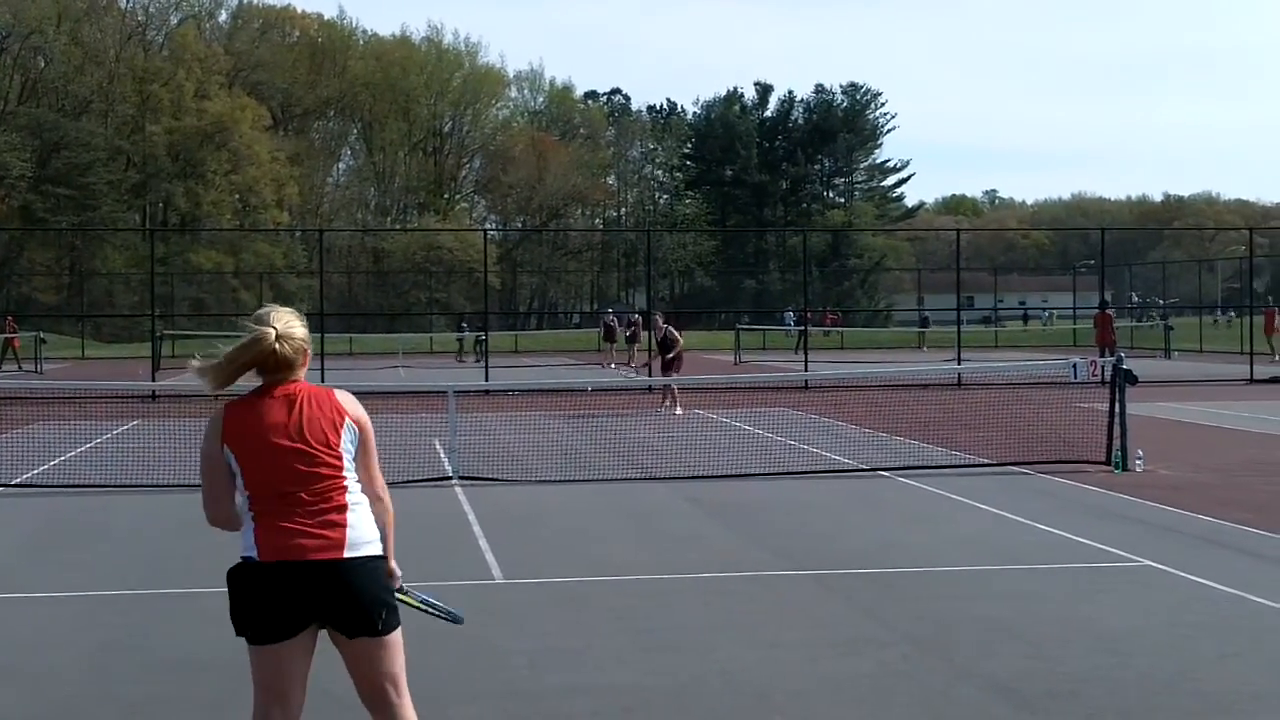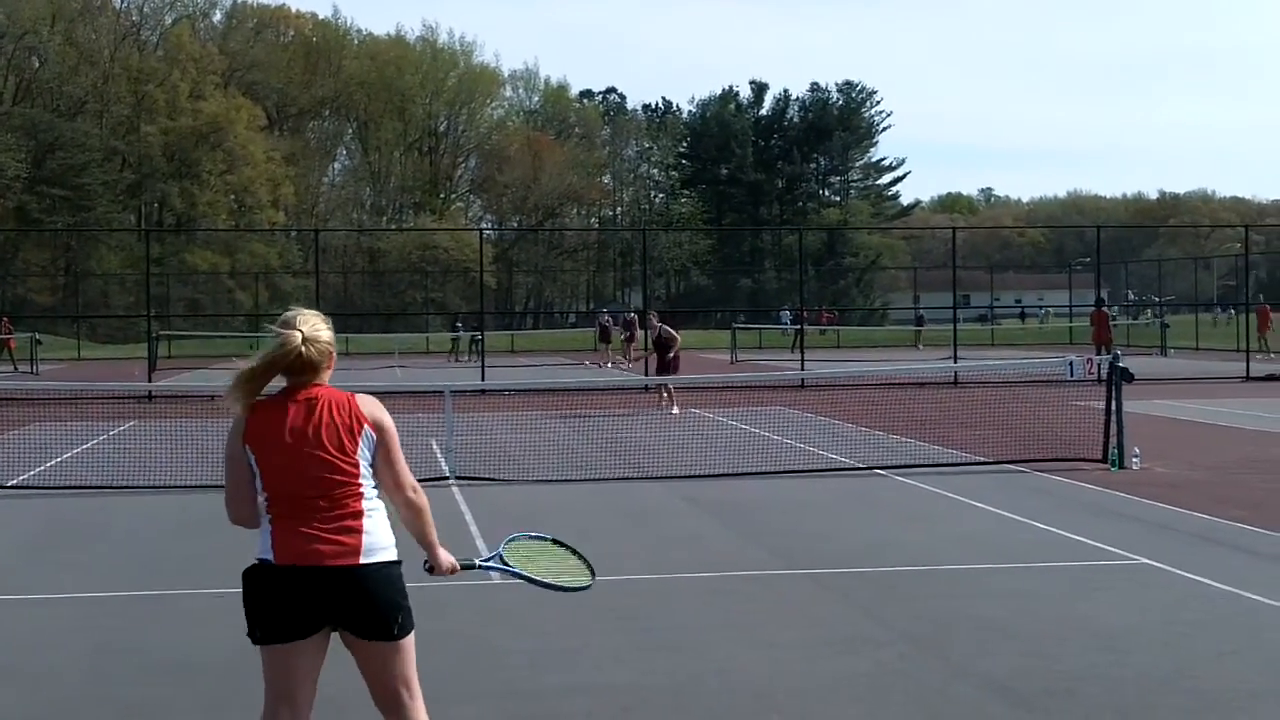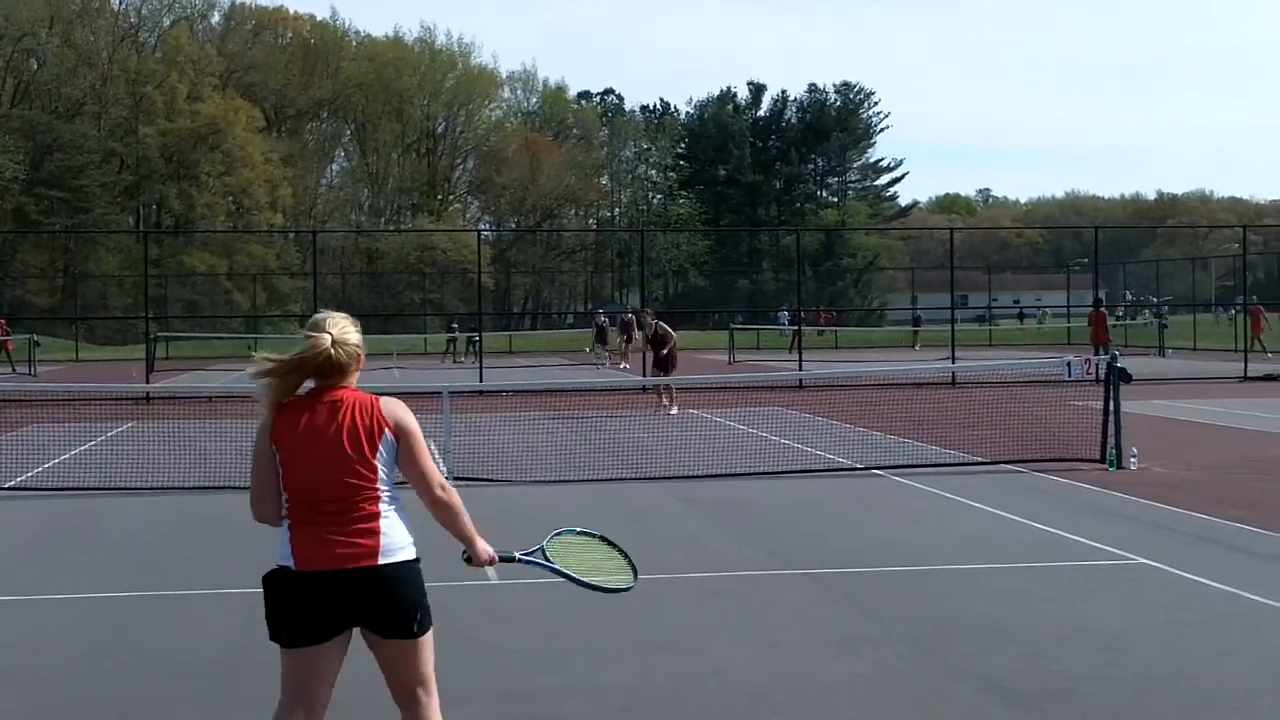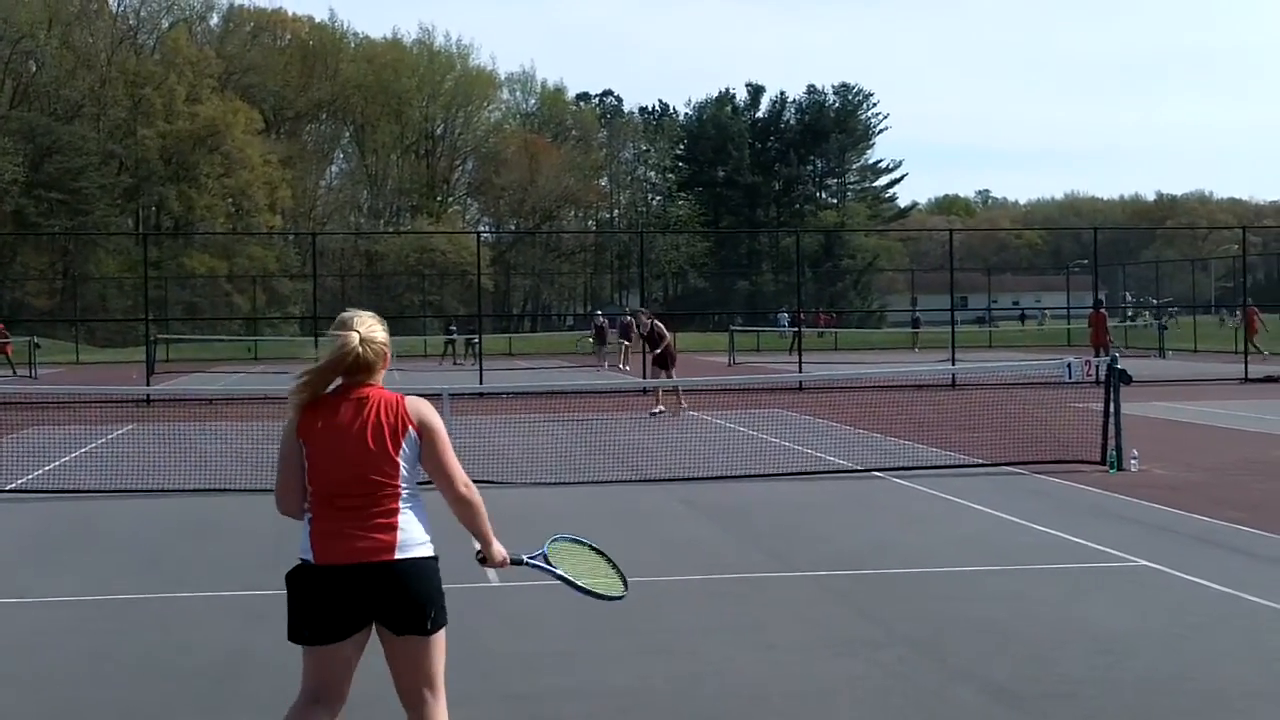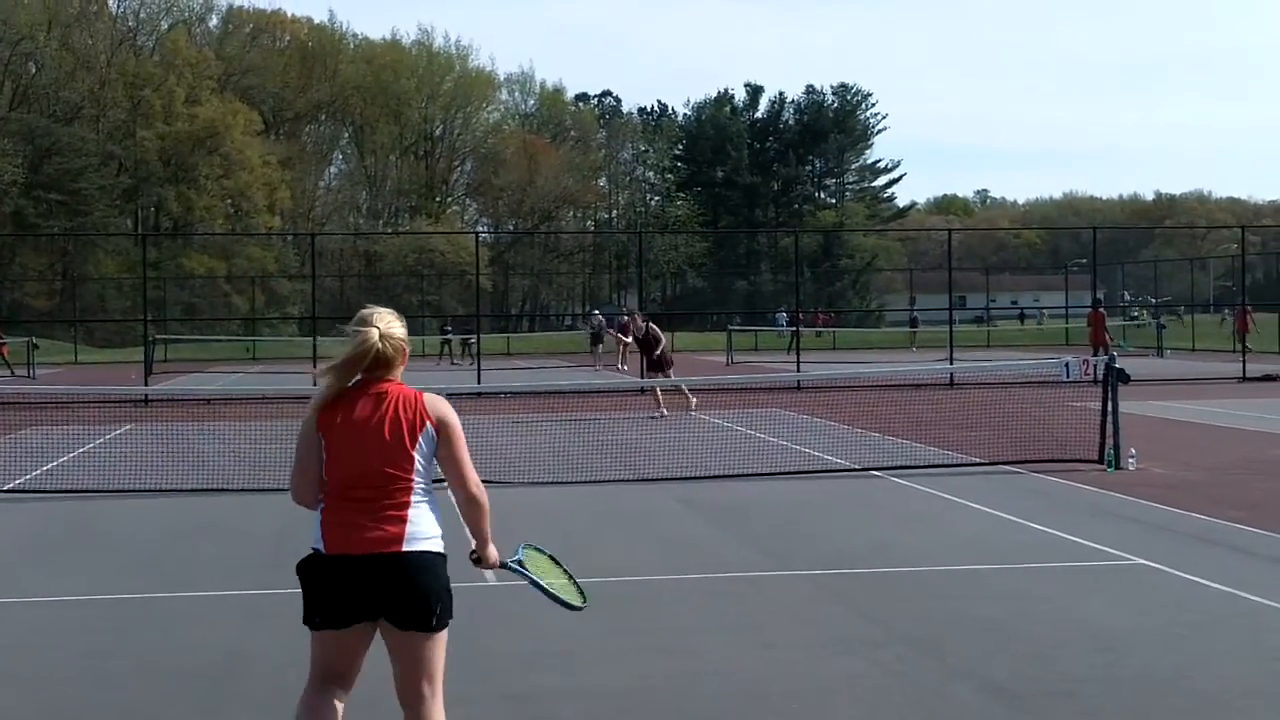
dt=0.1s
person 1, frame 1
left shoulder: (225, 422)
right shoulder: (344, 404)
left elbow: (219, 515)
right elbow: (375, 491)
right wrist: (388, 556)
left hip: (273, 572)
right hip: (353, 562)
person 1, frame 2
left shoulder: (249, 422)
right shoulder: (366, 410)
left elbow: (240, 513)
right elbow: (407, 494)
right wrist: (436, 550)
left hip: (284, 575)
right hip: (366, 568)
person 1, frame 3
left shoulder: (276, 422)
right shoulder: (390, 412)
left elbow: (265, 510)
right elbow: (437, 493)
right wrist: (474, 542)
left hip: (307, 578)
right hip: (386, 568)
person 1, frame 4
left shoulder: (305, 417)
right shoulder: (416, 412)
left elbow: (288, 503)
right elbow: (459, 492)
right wrist: (489, 543)
left hip: (328, 571)
right hip: (403, 566)
person 1, frame 5
left shoulder: (324, 411)
right shoulder: (432, 408)
left elbow: (303, 493)
right elbow: (469, 491)
right wrist: (485, 544)
left hip: (337, 561)
right hip: (412, 559)
left knee: (327, 684)
